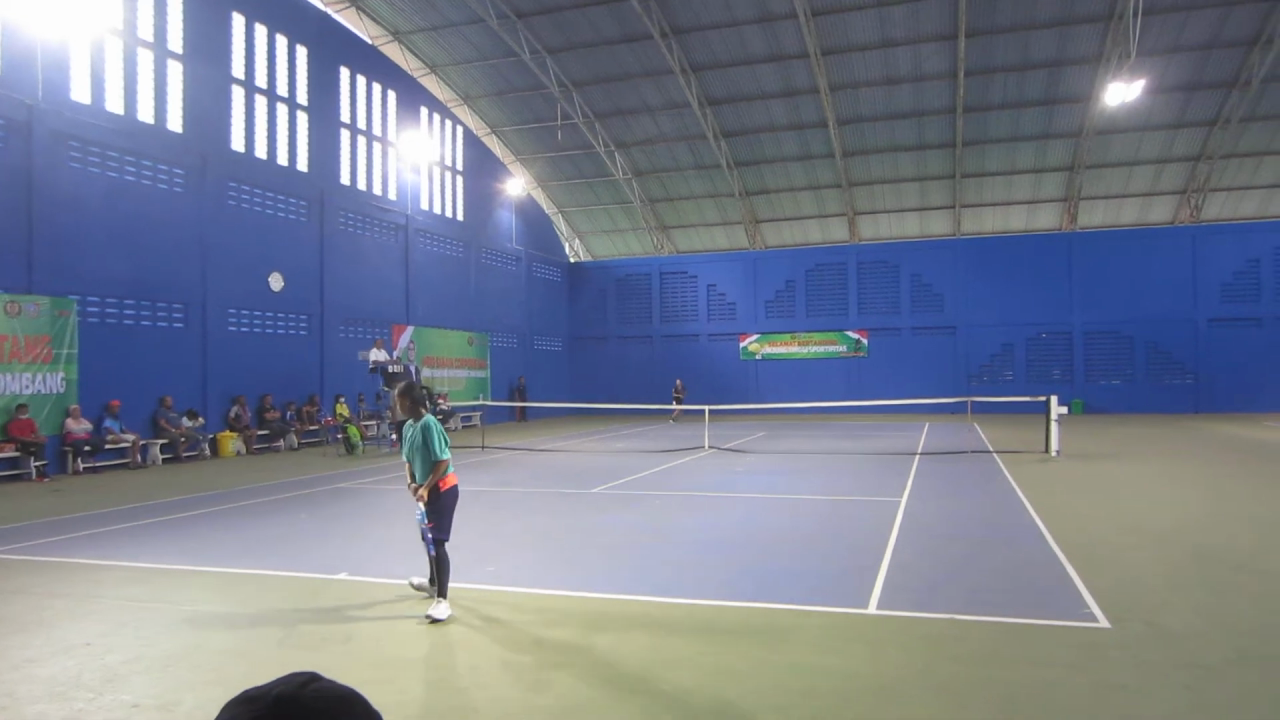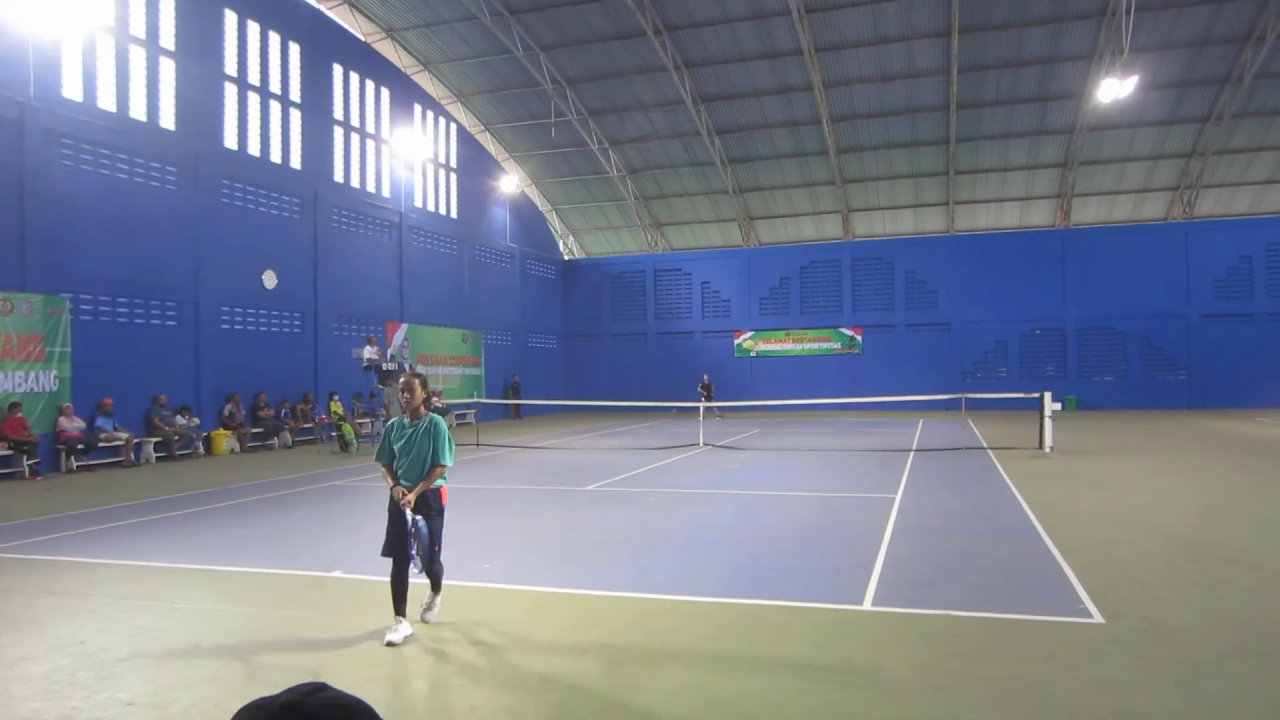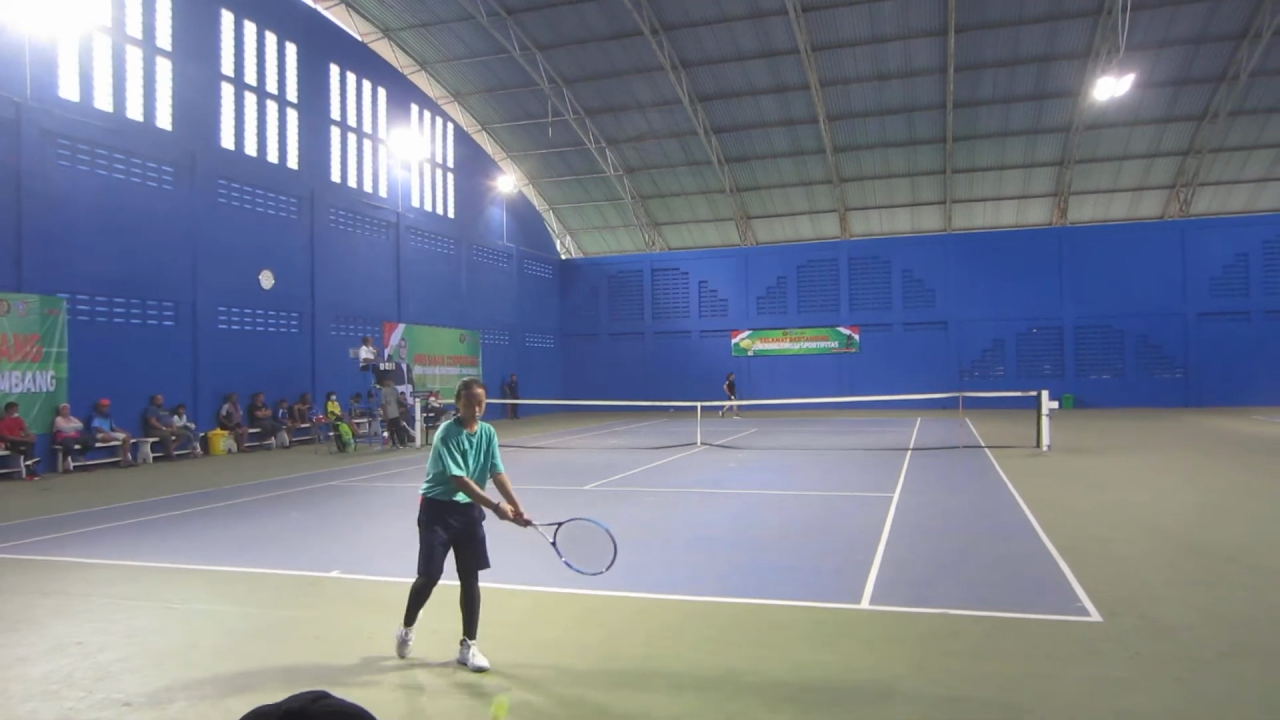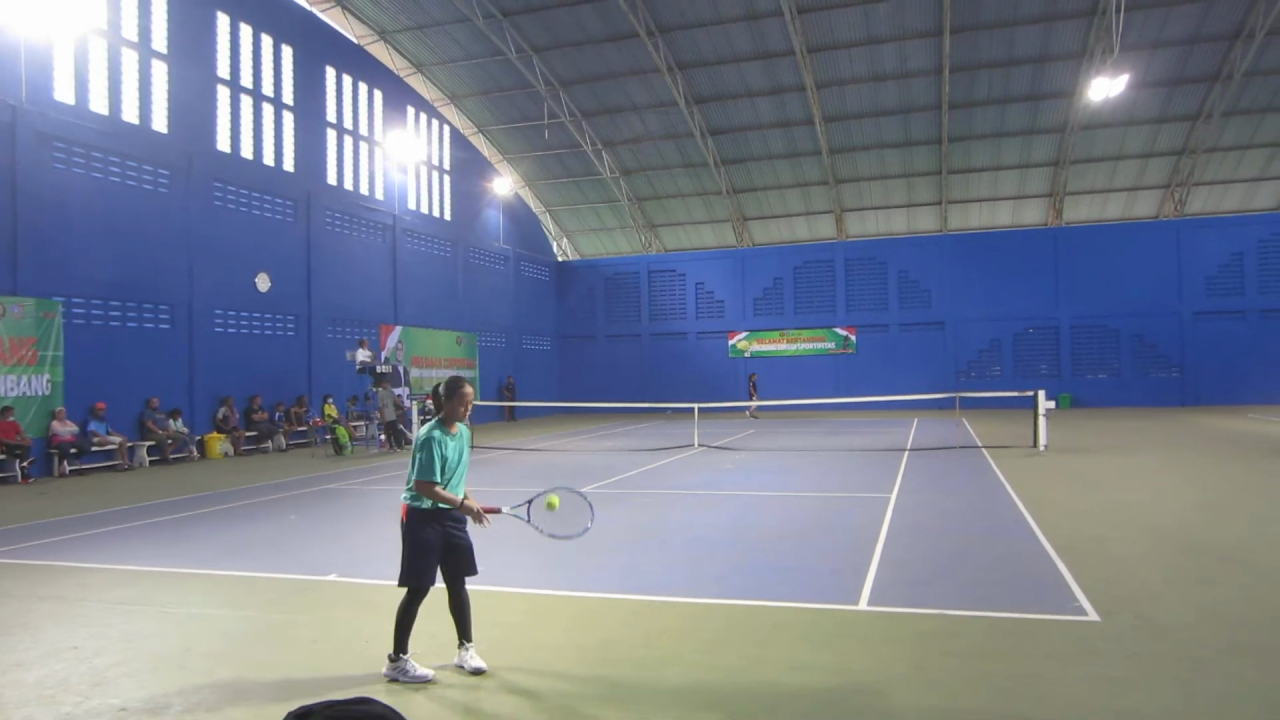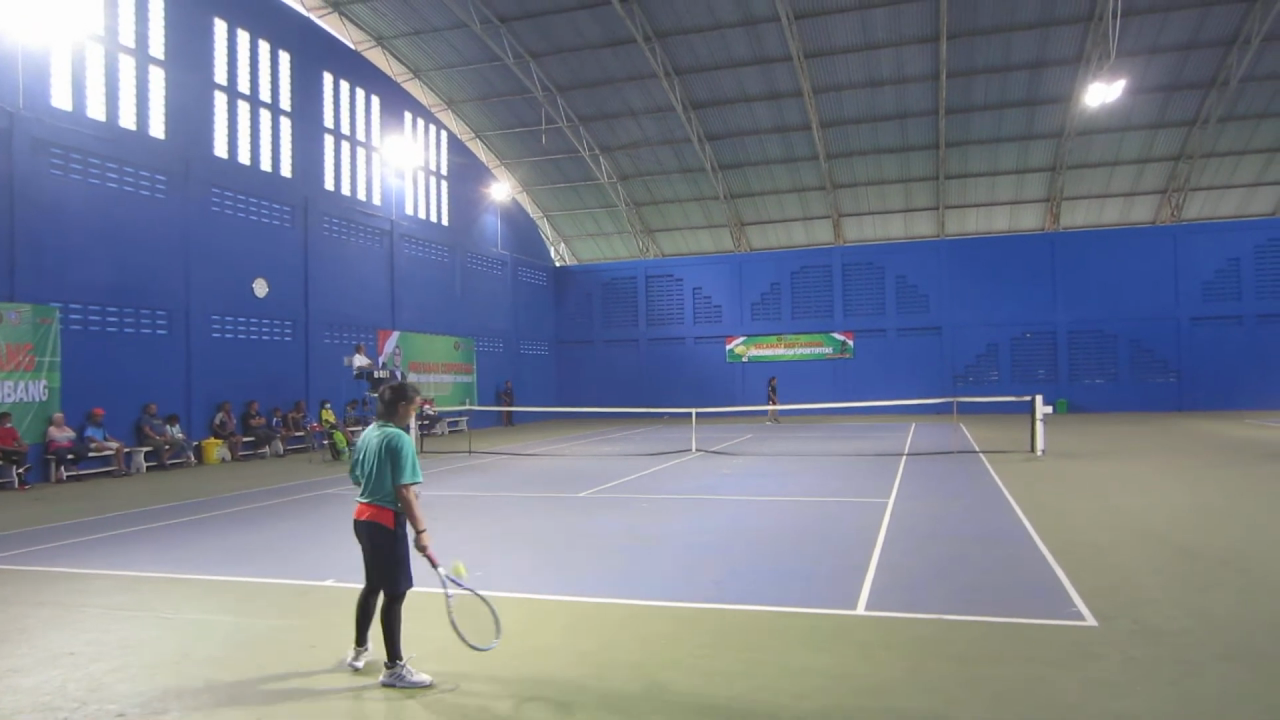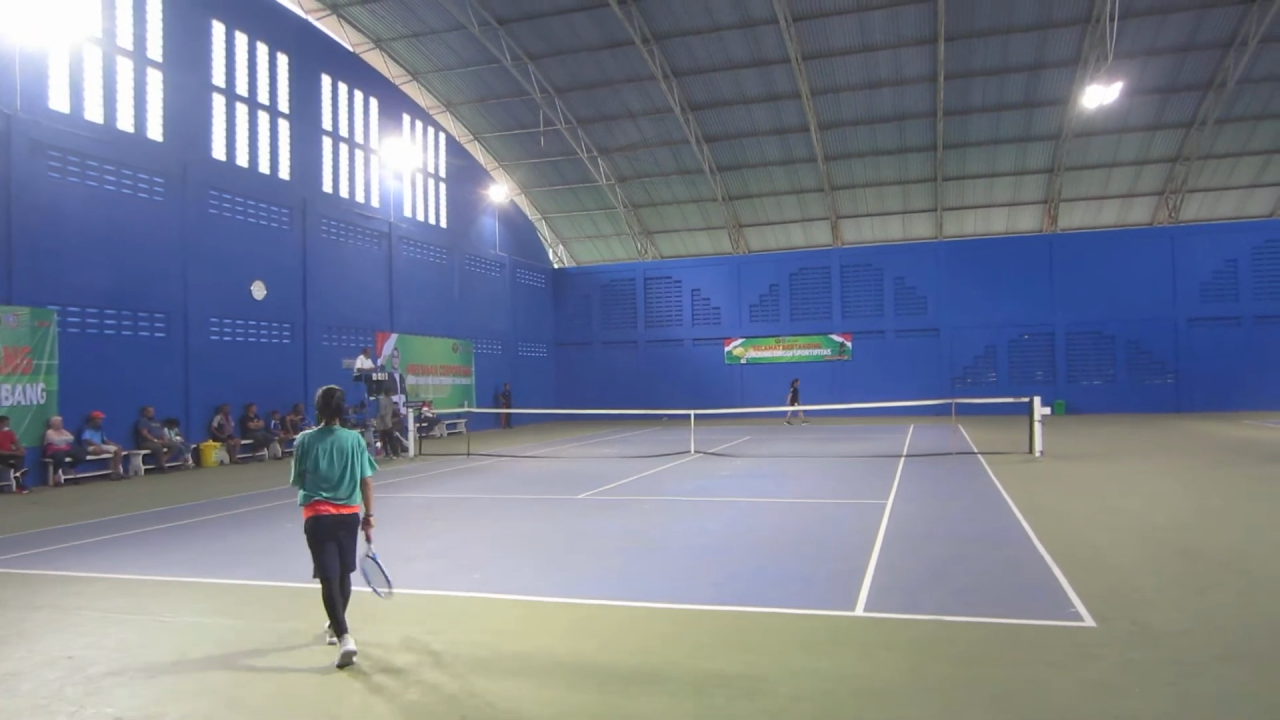
dt=0.7s
person 1, frame 1
left shoulder: (428, 425)
right shoulder: (409, 427)
left elbow: (443, 461)
right elbow: (410, 460)
left wrist: (426, 488)
right wrist: (413, 484)
left hip: (442, 489)
right hip: (426, 489)
left knee: (436, 541)
right knee: (430, 538)
left ankle: (442, 601)
right ankle: (434, 582)
person 1, frame 2
left shoulder: (436, 424)
right shoulder: (393, 426)
left elbow: (440, 466)
right elbow: (386, 463)
left wrist: (415, 493)
right wrist: (395, 486)
left hip: (430, 497)
right hip: (400, 499)
left knee: (429, 557)
right knee: (399, 560)
left ankle: (435, 595)
right ankle: (401, 621)
person 1, frame 3
left shoulder: (488, 433)
right shoulder: (447, 434)
left elbow: (497, 473)
right elbow: (460, 480)
left wrist: (516, 506)
right wrist: (496, 506)
left hip: (468, 510)
right hip: (438, 509)
left knee: (470, 578)
right knee: (429, 576)
left ankle: (468, 645)
right ankle: (408, 627)
person 1, frame 4
left shoulder: (463, 433)
right shoulder: (431, 437)
right elbow: (425, 486)
left wrist: (467, 507)
right wrist: (463, 504)
left hip: (451, 517)
right hip: (422, 519)
left knee: (457, 584)
right knee: (417, 589)
left ankle: (465, 648)
right ankle: (397, 659)
person 1, frame 5
left shoulder: (368, 434)
right shoulder: (399, 440)
right elbow: (404, 491)
right wrist: (420, 530)
left hip: (363, 517)
right hip: (386, 521)
left knee: (373, 585)
right knee: (395, 594)
left ankle: (359, 649)
right ankle: (394, 667)
person 1, frame 6
left shoulder: (304, 440)
right shoulder: (355, 439)
left elbow: (297, 482)
right elbow: (366, 482)
right wrist: (369, 515)
left hip: (318, 516)
right hip: (349, 515)
left knee: (329, 579)
right knee: (343, 574)
left ankle: (344, 637)
right ankle: (337, 629)
